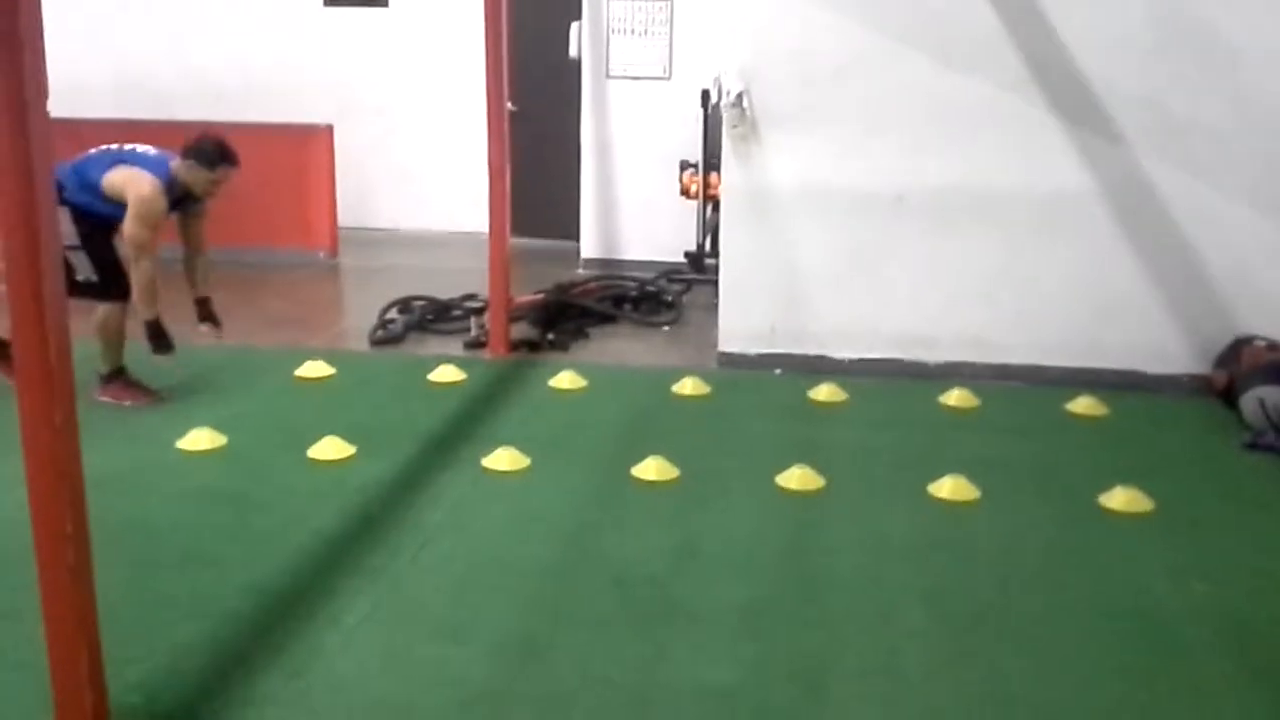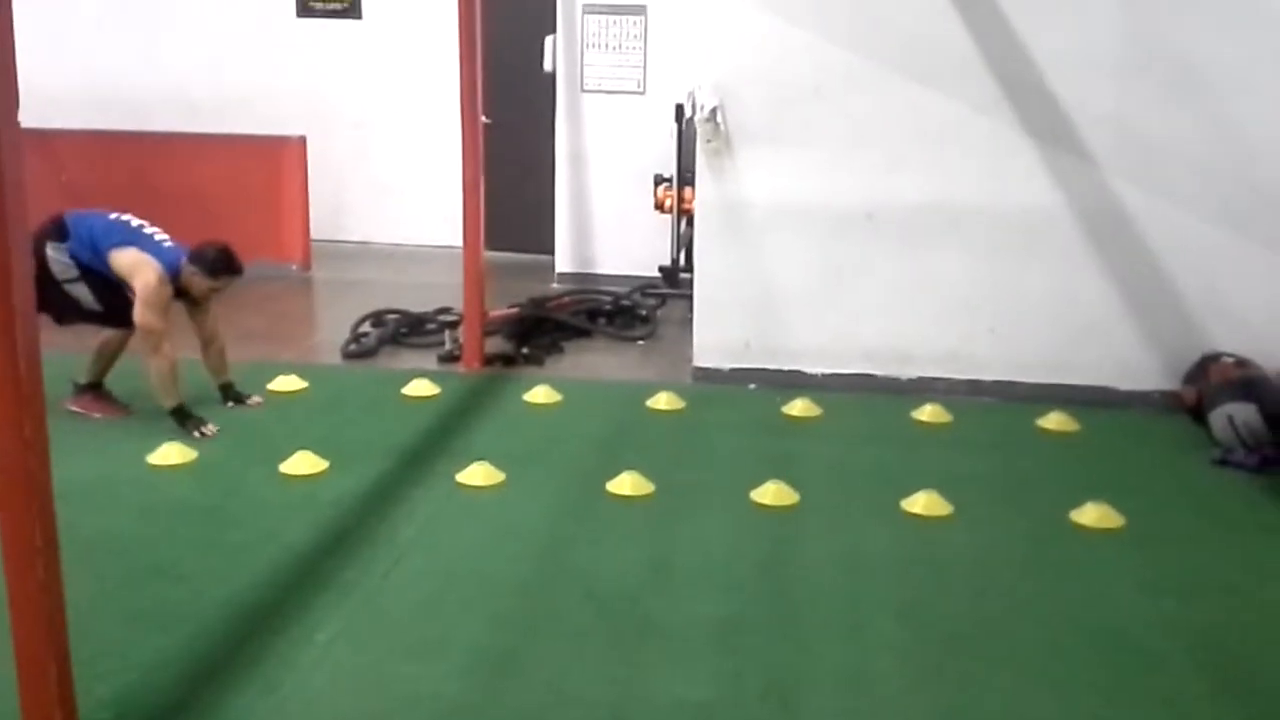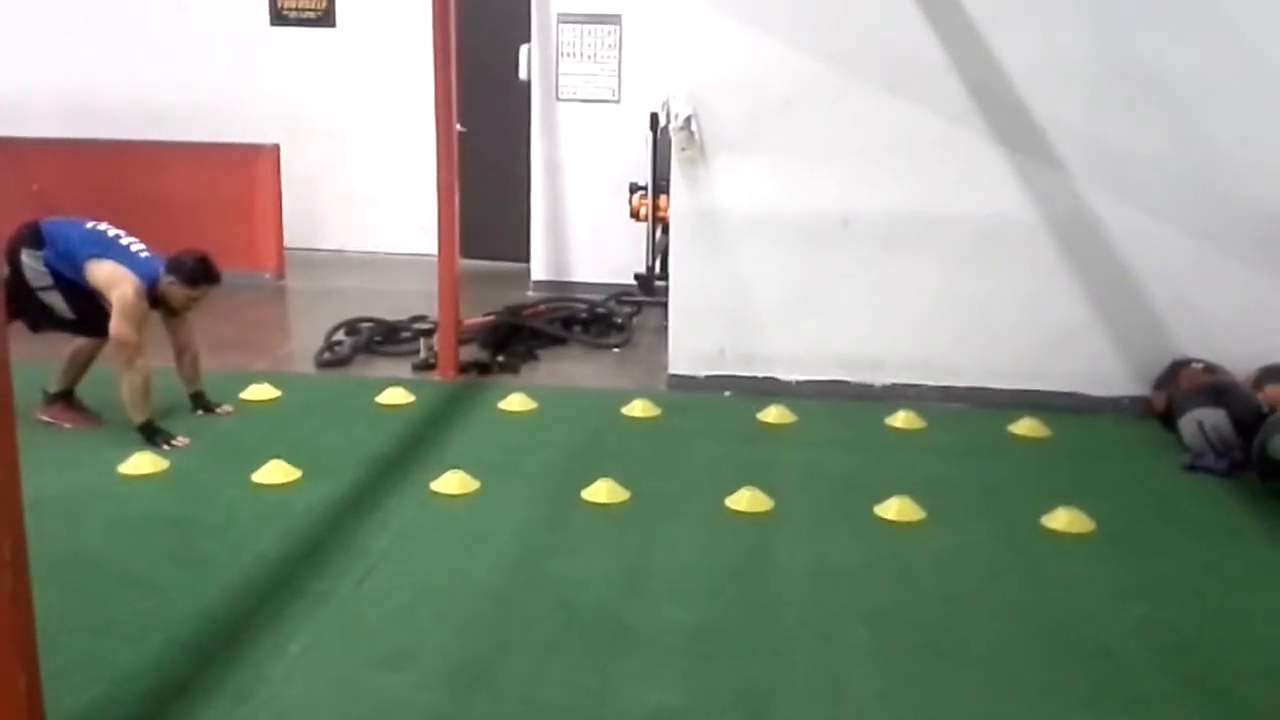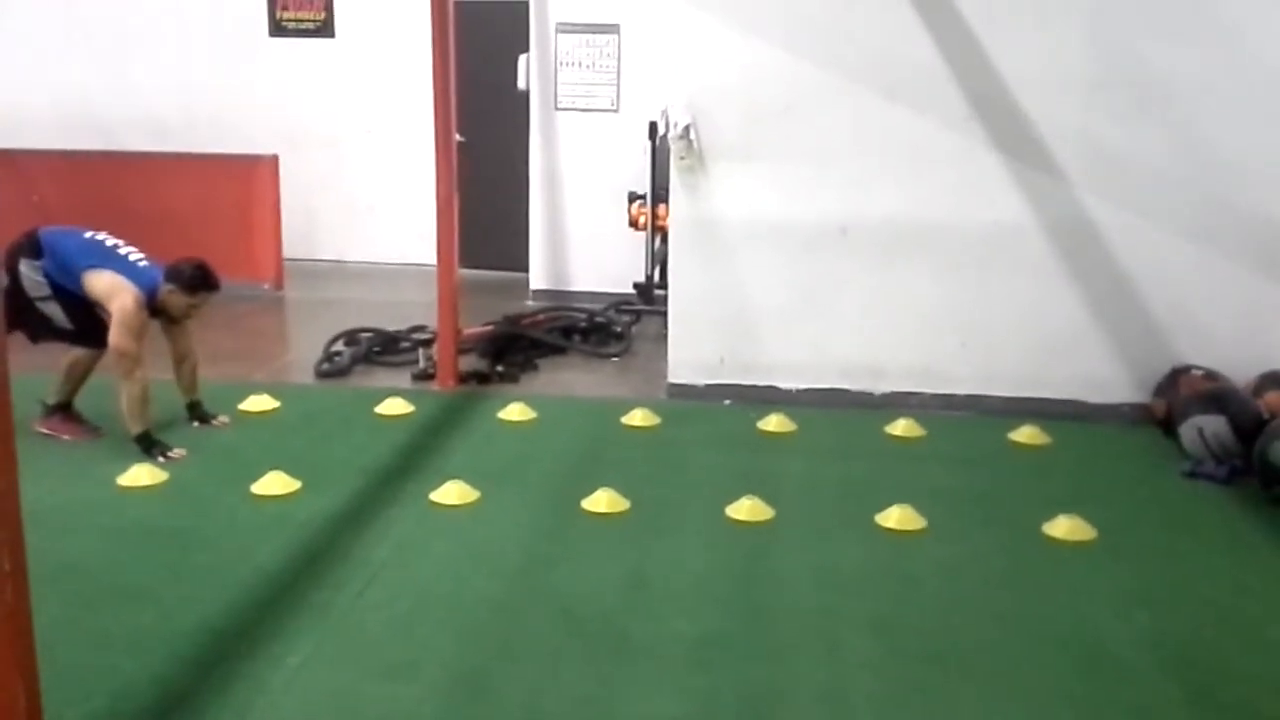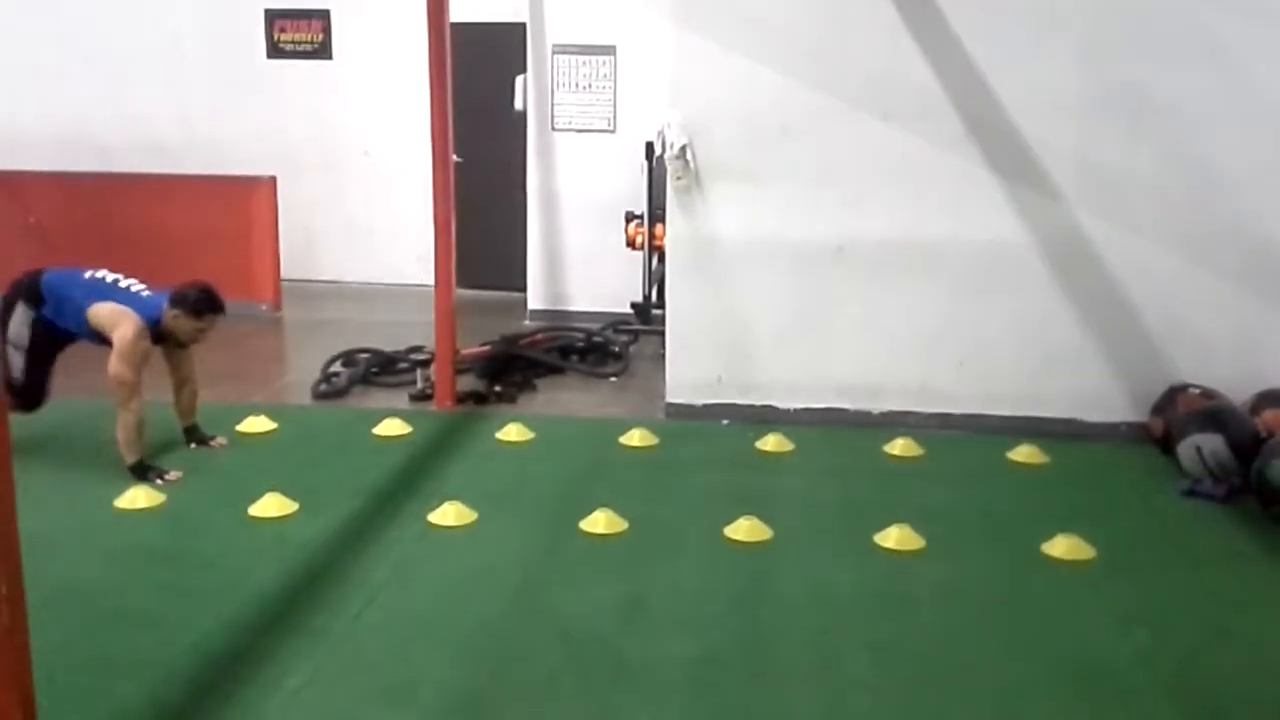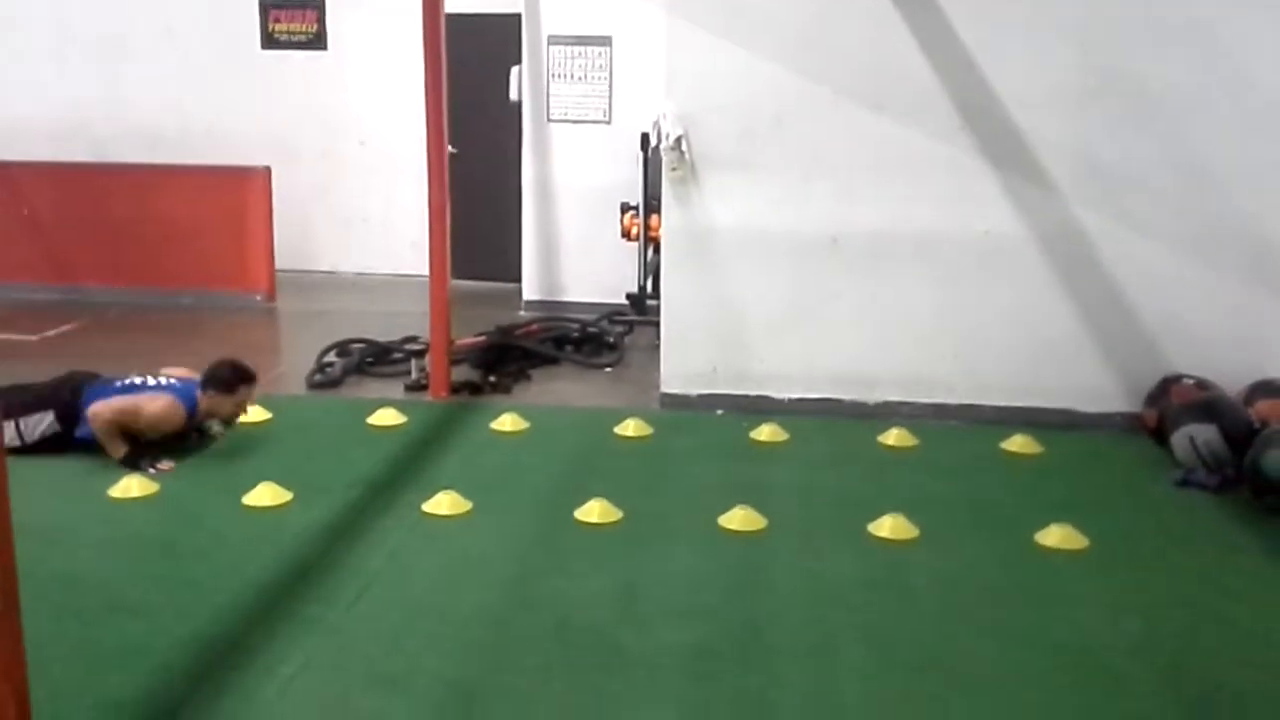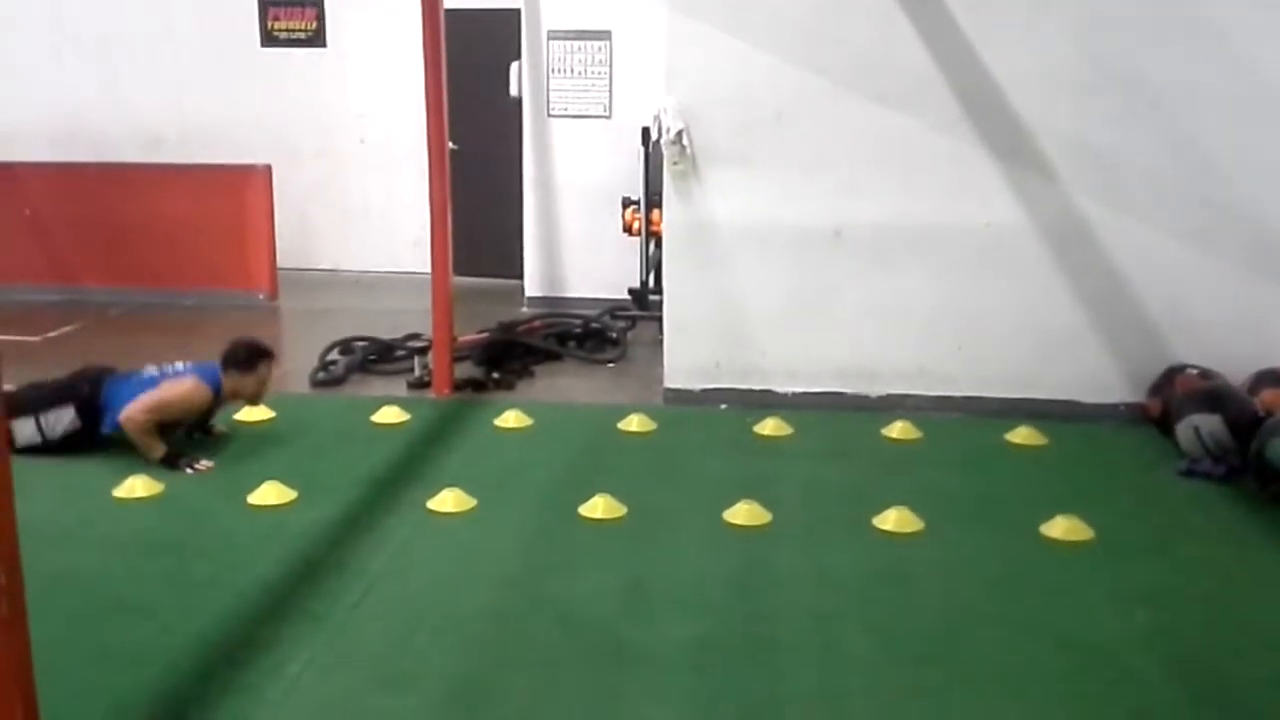
dt=0.7s
person 1, frame 1
left shoulder: (190, 189)
right shoulder: (149, 192)
left elbow: (195, 250)
right elbow: (141, 262)
left wrist: (203, 304)
right wrist: (153, 325)
left hip: (93, 210)
right hip: (65, 203)
right knee: (115, 290)
right ankle: (113, 380)
person 1, frame 2
left shoulder: (192, 274)
right shoulder: (154, 281)
left elbow: (210, 339)
right elbow: (157, 351)
left wrist: (227, 388)
right wrist: (180, 413)
left hip: (85, 239)
right hip: (58, 243)
right knee: (122, 320)
right ankle: (87, 392)
person 1, frame 3
left shoulder: (169, 281)
right shoulder: (131, 292)
left elbow: (185, 348)
right elbow: (131, 364)
left wrist: (198, 398)
right wrist: (148, 429)
left hip: (61, 247)
right hip: (33, 249)
right knee: (95, 329)
right ankle: (57, 401)
person 1, frame 4
left shoulder: (169, 290)
right shoulder: (131, 303)
left elbow: (184, 356)
right elbow: (130, 375)
left wrist: (195, 408)
right wrist: (145, 441)
left hip: (61, 255)
right hip: (32, 258)
right knee: (93, 341)
right ankle: (55, 413)
person 1, frame 5
left shoulder: (172, 314)
right shoulder: (134, 330)
left elbow: (185, 380)
right elbow: (128, 403)
left wrist: (192, 430)
right wrist: (138, 467)
left hip: (65, 298)
right hip: (35, 298)
right knee: (24, 394)
person 1, frame 6
left shoulder: (197, 386)
right shoulder: (172, 411)
left elbow: (168, 372)
right elbow: (97, 414)
left wrist: (191, 426)
right wrist: (130, 457)
left hip: (88, 389)
right hip: (69, 409)
person 1, frame 7
left shoulder: (215, 375)
right shoulder: (198, 394)
right elbow: (131, 418)
left wrist: (193, 423)
right wrist: (166, 457)
left hip: (106, 384)
right hip: (90, 403)
